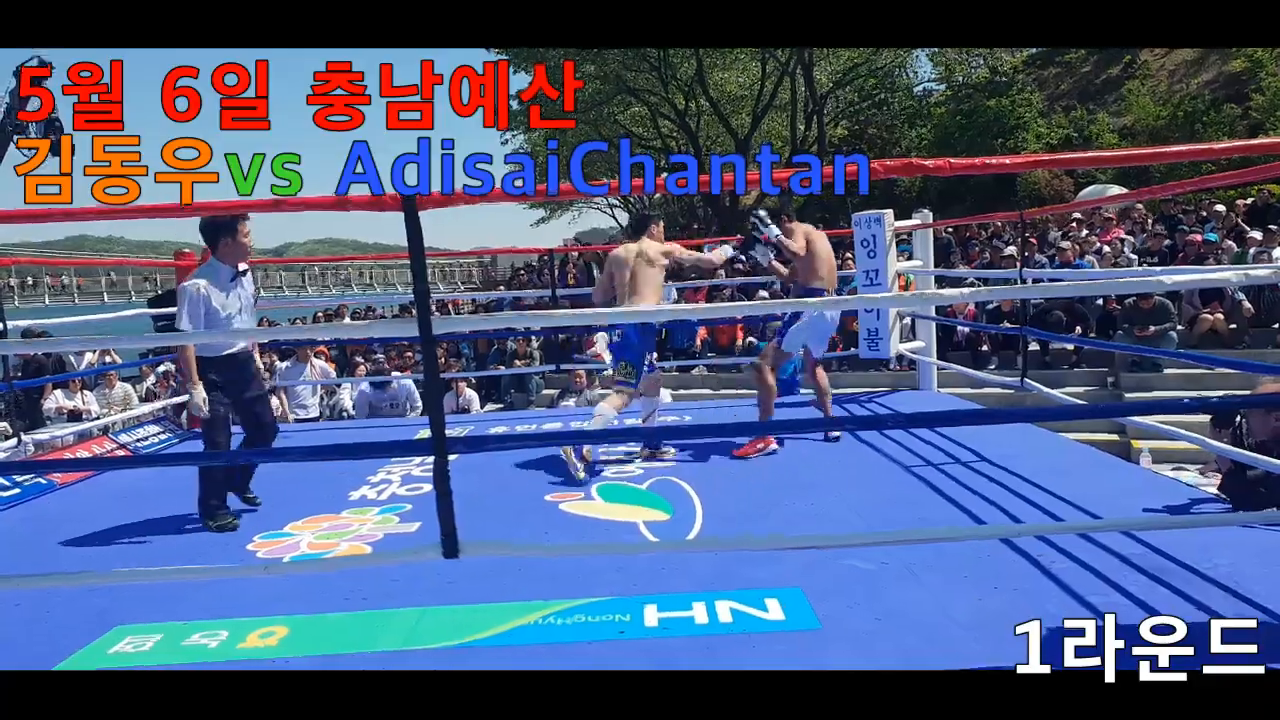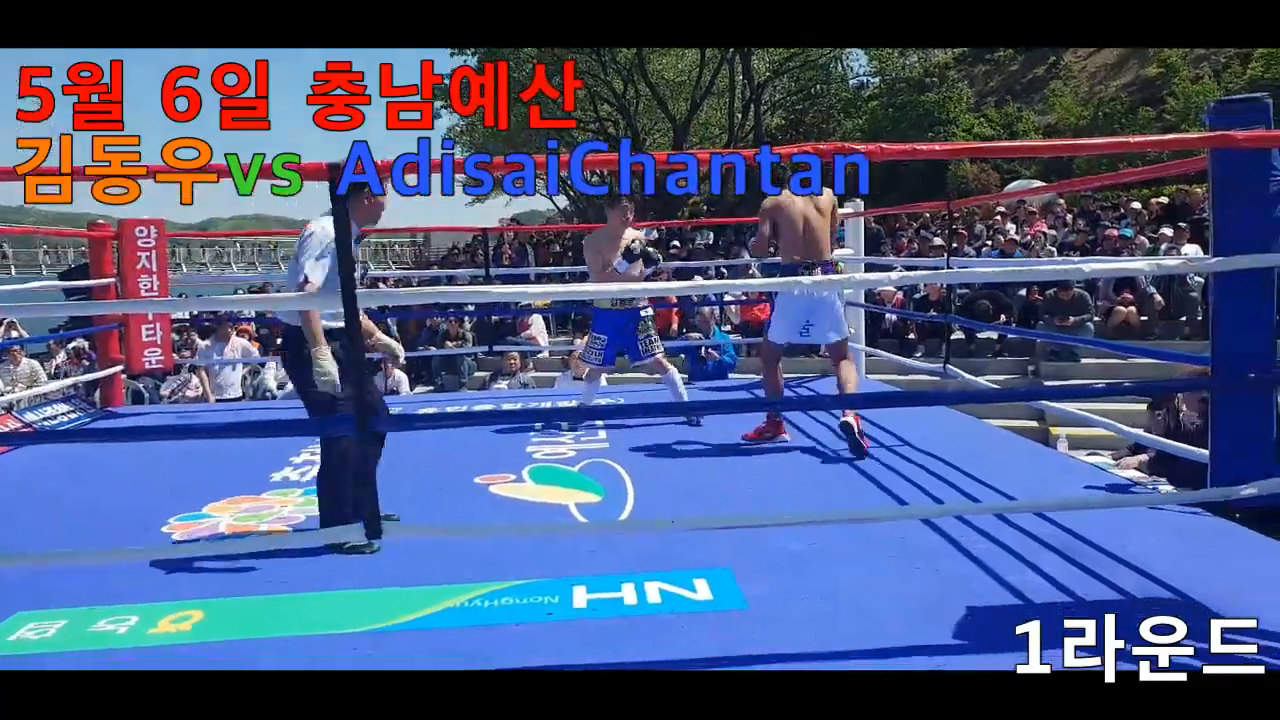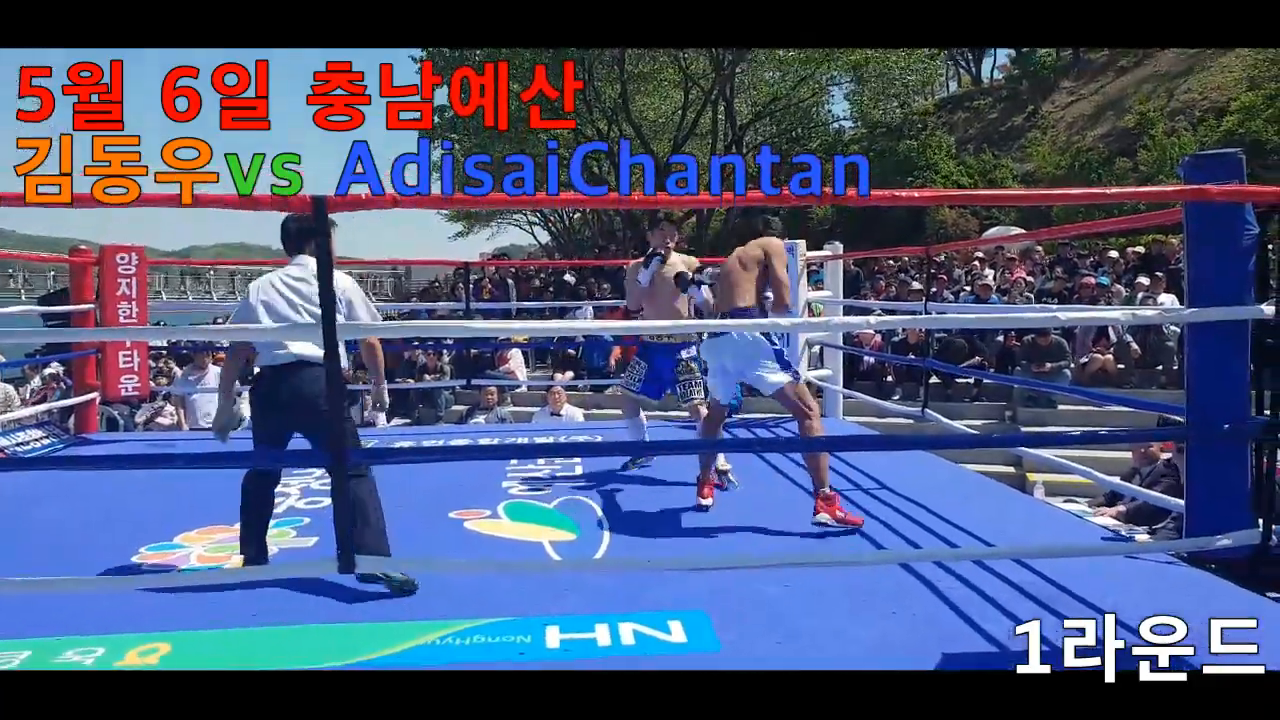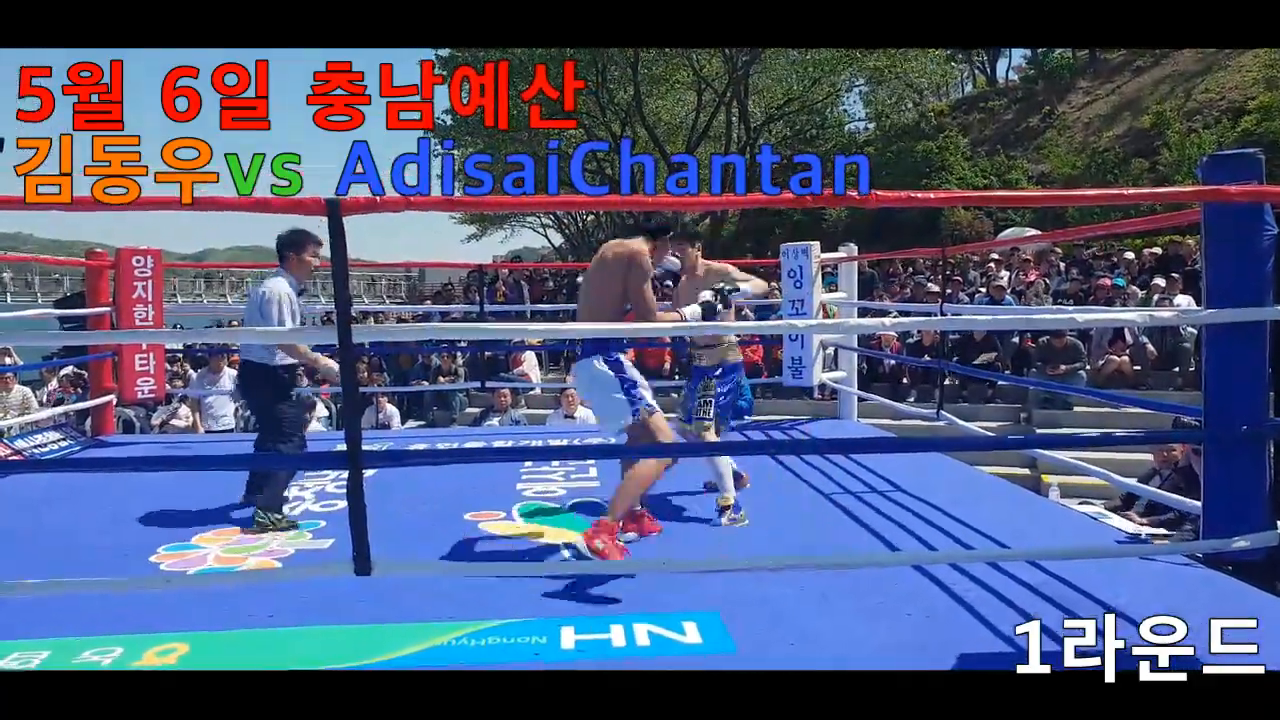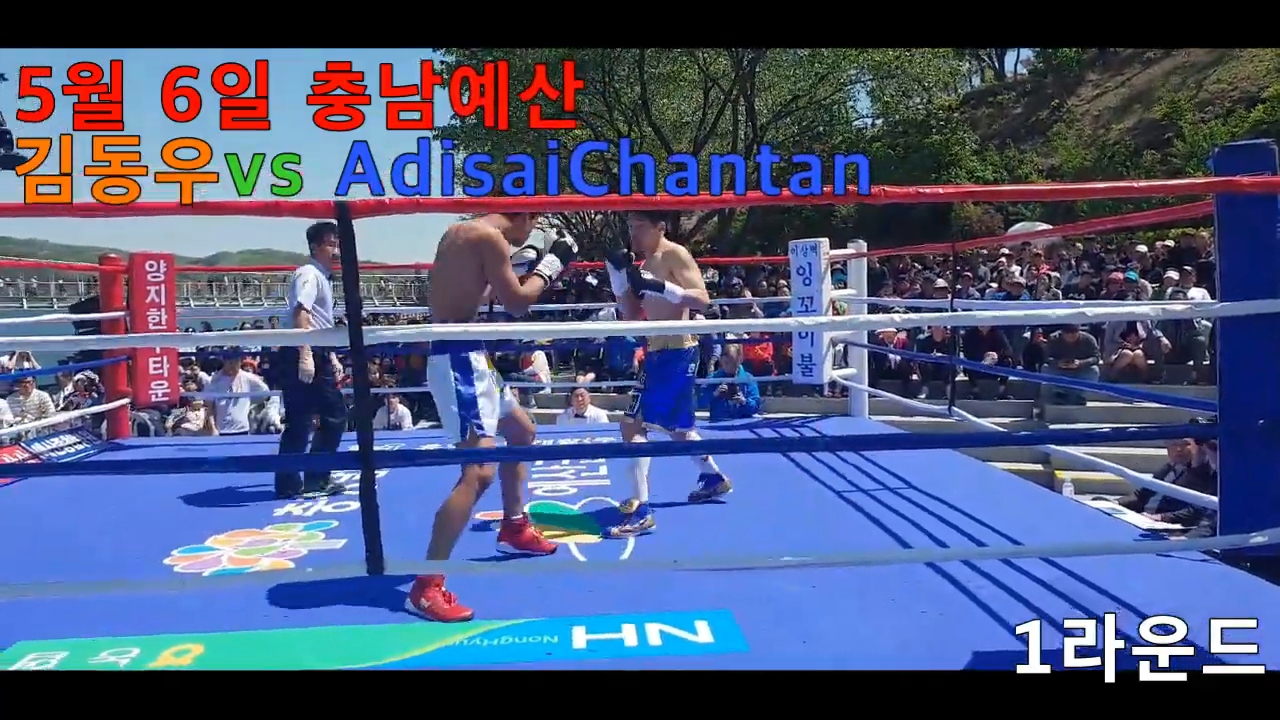
dt=1s
person 1, frame 1
left shoulder: (244, 273)
right shoulder: (197, 286)
right elbow: (185, 339)
left wrist: (255, 355)
right wrist: (195, 386)
left hip: (242, 363)
right hip: (212, 370)
left knee: (265, 428)
right knee: (218, 441)
left ankle: (236, 481)
right ankle: (214, 511)
person 1, frame 2
left shoulder: (345, 238)
right shoulder: (326, 233)
right elbow: (306, 294)
left wrist: (379, 339)
right wrist: (320, 353)
left hip: (337, 344)
right hip: (310, 349)
left knee: (374, 417)
right knee: (342, 435)
left ankle: (363, 510)
right ankle: (340, 527)
person 1, frame 3
left shoulder: (259, 287)
right shoulder: (338, 281)
left elbow: (236, 352)
right elbow: (369, 340)
left wrist: (226, 404)
right wrist: (379, 385)
left hip: (271, 384)
right hip: (319, 381)
left knee: (263, 472)
right knee: (352, 474)
left ankle: (253, 556)
right ankle: (374, 563)
person 1, frame 4
left shoulder: (267, 287)
right shoulder: (280, 291)
right elbow: (284, 340)
left wrist: (311, 359)
right wrist: (320, 363)
left hip: (254, 373)
right hip: (269, 377)
left knee: (272, 434)
right knee: (291, 442)
left ankle: (259, 494)
right ankle: (267, 509)
person 1, frame 5
left shoulder: (322, 277)
right shoulder: (309, 274)
right elbow: (300, 315)
left wrist: (332, 358)
right wrist: (305, 355)
left hip: (314, 356)
right hip: (305, 357)
left knee: (298, 421)
right knee: (335, 415)
left ankle: (288, 483)
right ankle: (317, 478)
person 2, frame 1
left shoulder: (800, 229)
right shoulder: (816, 236)
left elbow: (798, 252)
right elbow: (790, 276)
left wrist: (772, 232)
right wrist: (763, 256)
left hip: (812, 306)
right hip: (830, 308)
left knee: (764, 365)
right knee: (813, 365)
left ankle: (765, 437)
person 2, frame 2
left shoulder: (772, 204)
right shoulder: (827, 196)
left elbow: (759, 248)
left hip: (793, 285)
right hip: (825, 282)
left knee: (769, 356)
right knee: (841, 356)
left ankle: (774, 424)
right ankle: (849, 416)
person 2, frame 3
left shoulder: (736, 253)
right shoulder: (772, 247)
right elbow: (782, 301)
right wrist: (773, 313)
left hip: (715, 340)
right hip: (746, 331)
left knee: (716, 412)
right knee: (808, 413)
left ankle: (705, 487)
right ankle: (825, 502)
person 2, frame 4
left shoulder: (610, 251)
right shoulder: (637, 251)
right elbow: (650, 321)
left wrist: (660, 267)
right wrist: (694, 312)
left hip: (591, 358)
right hip: (605, 359)
left knee: (641, 436)
right knee: (663, 447)
left ankle: (632, 517)
right ankle: (604, 532)
person 2, frame 5
left shoulder: (459, 232)
right shoulder: (488, 236)
right elbow: (518, 302)
left wrist: (520, 263)
right wrist: (553, 261)
left hip: (465, 353)
right hip: (459, 357)
left knee: (522, 432)
right knee: (479, 472)
left ankle: (514, 529)
right ankle: (426, 587)
person 3, frame 1
left shoulder: (615, 255)
right shoulder: (663, 249)
left elbow: (598, 299)
right elbow: (709, 262)
right wrist: (726, 252)
left hip: (622, 326)
right hip: (638, 326)
left knee: (651, 385)
right knee: (623, 393)
left ankle: (650, 445)
right ankle: (580, 448)
person 3, frame 2
left shoulder: (638, 237)
right shoulder: (593, 241)
right elbow: (598, 280)
left wrist: (651, 264)
right wrist: (622, 264)
left hip: (637, 308)
right hip: (606, 311)
left knee: (658, 361)
right knee: (597, 368)
person 3, frame 3
left shoulder: (689, 264)
right shoulder: (637, 267)
left elbow: (709, 305)
right elbow: (633, 305)
left wrist: (695, 288)
right wrist: (647, 268)
left hip: (682, 344)
right hip: (649, 344)
left knee: (696, 406)
right knee: (628, 399)
left ankle: (720, 465)
person 3, frame 4
left shoulder: (718, 273)
right shoulder: (681, 285)
left elbow: (761, 286)
left wrist: (735, 289)
left hip: (723, 362)
right hip: (701, 363)
left knee: (704, 429)
right knee: (687, 427)
left ankle: (730, 505)
right ankle: (730, 473)
person 3, frame 5
left shoulder: (676, 254)
right shoulder: (645, 262)
left elbow: (702, 299)
right elbow: (631, 314)
left wrist: (660, 287)
right wrist: (618, 273)
left hip: (676, 350)
right hip: (659, 350)
left knee: (632, 424)
right knee: (677, 426)
left ankle: (639, 511)
right ankle: (713, 477)
